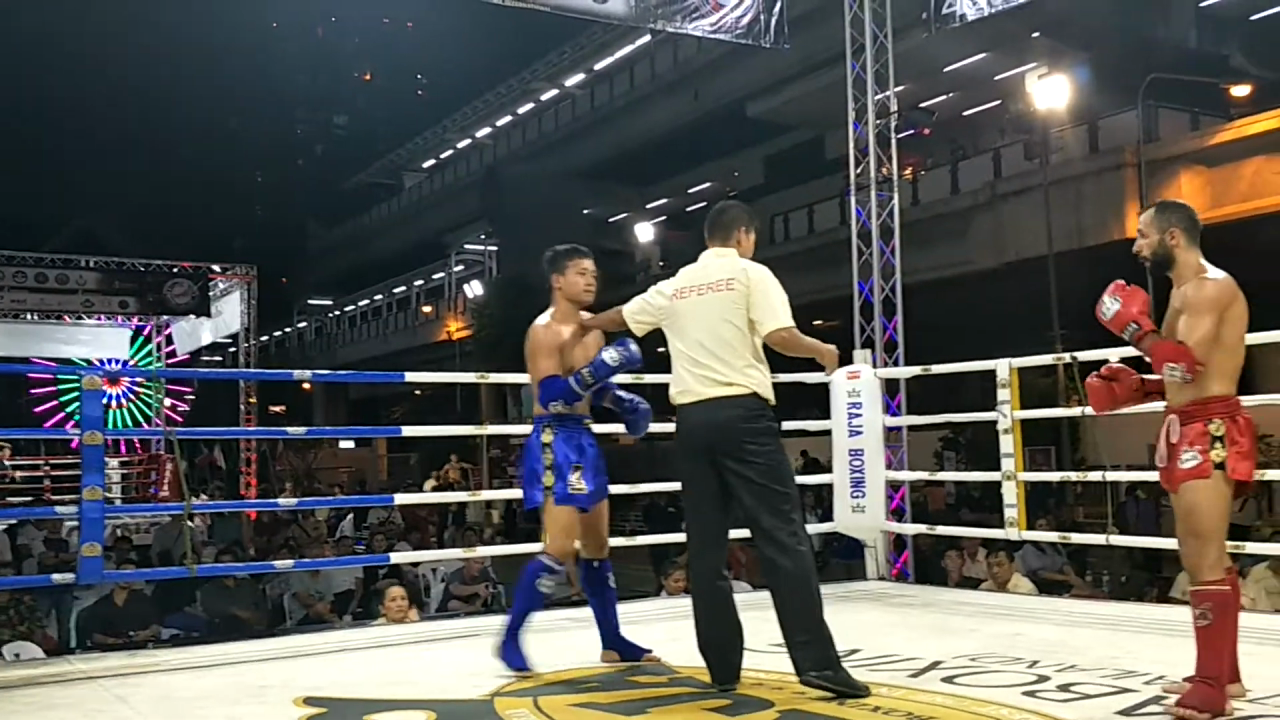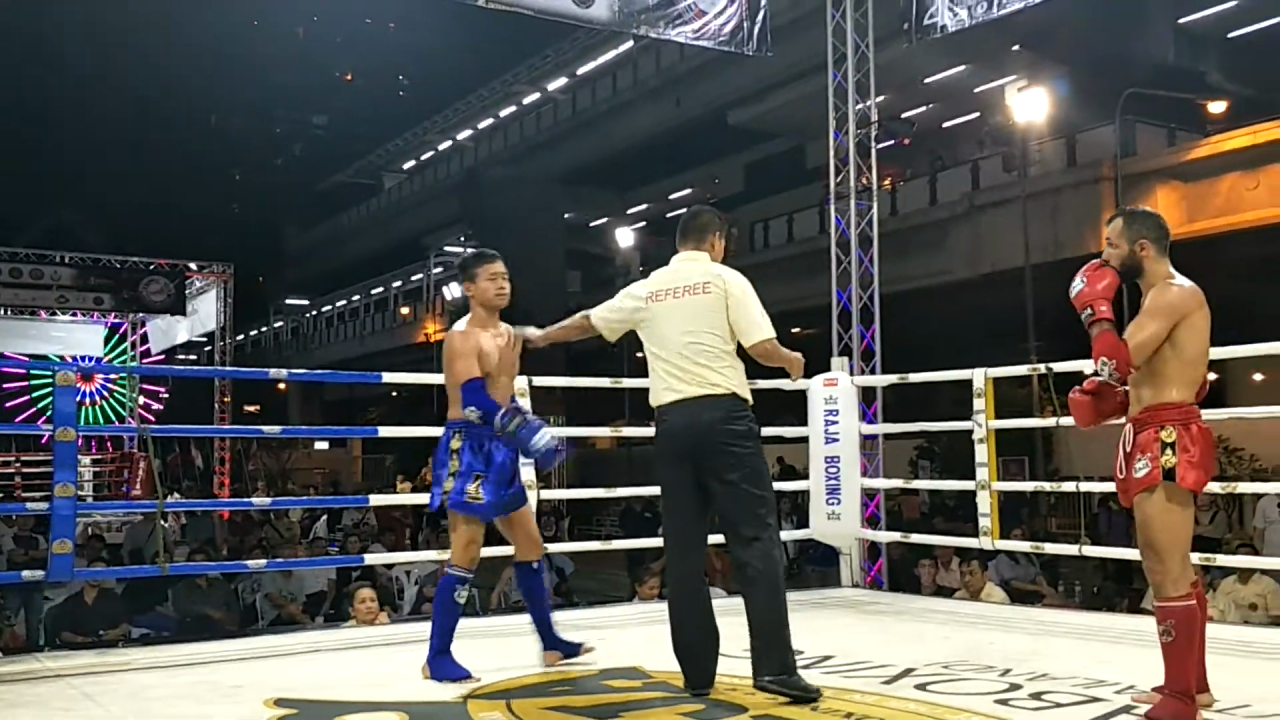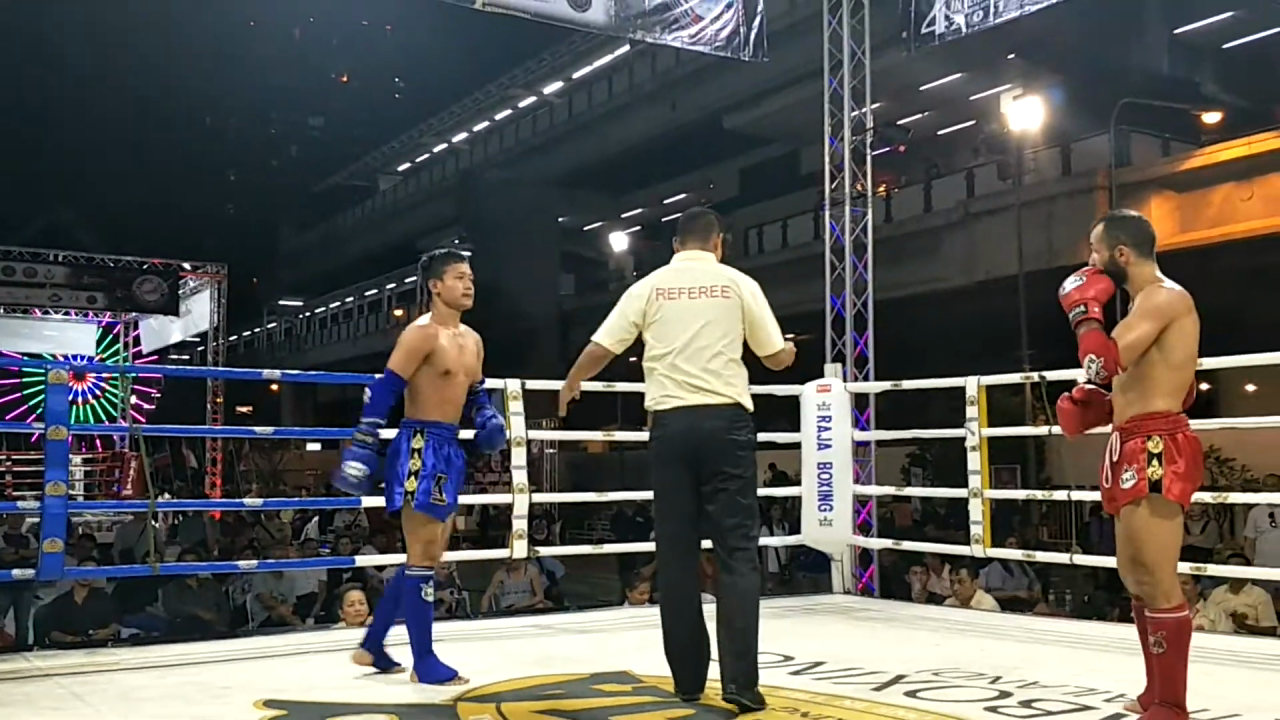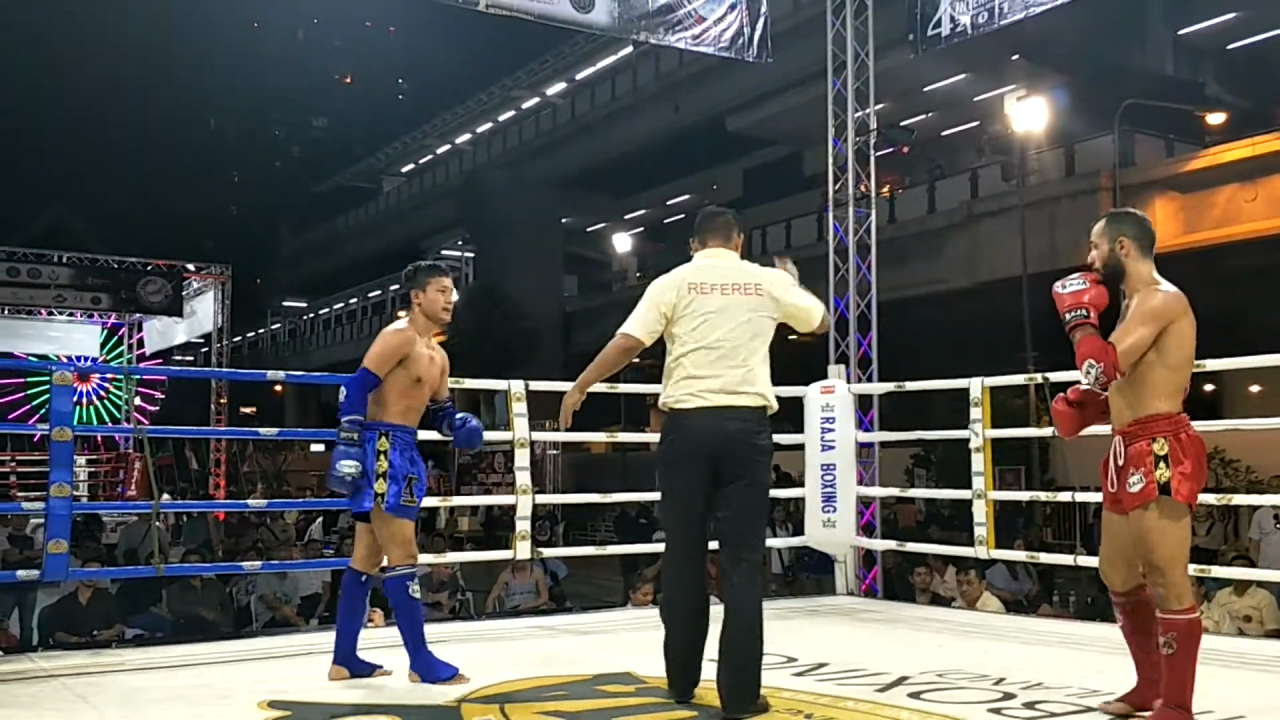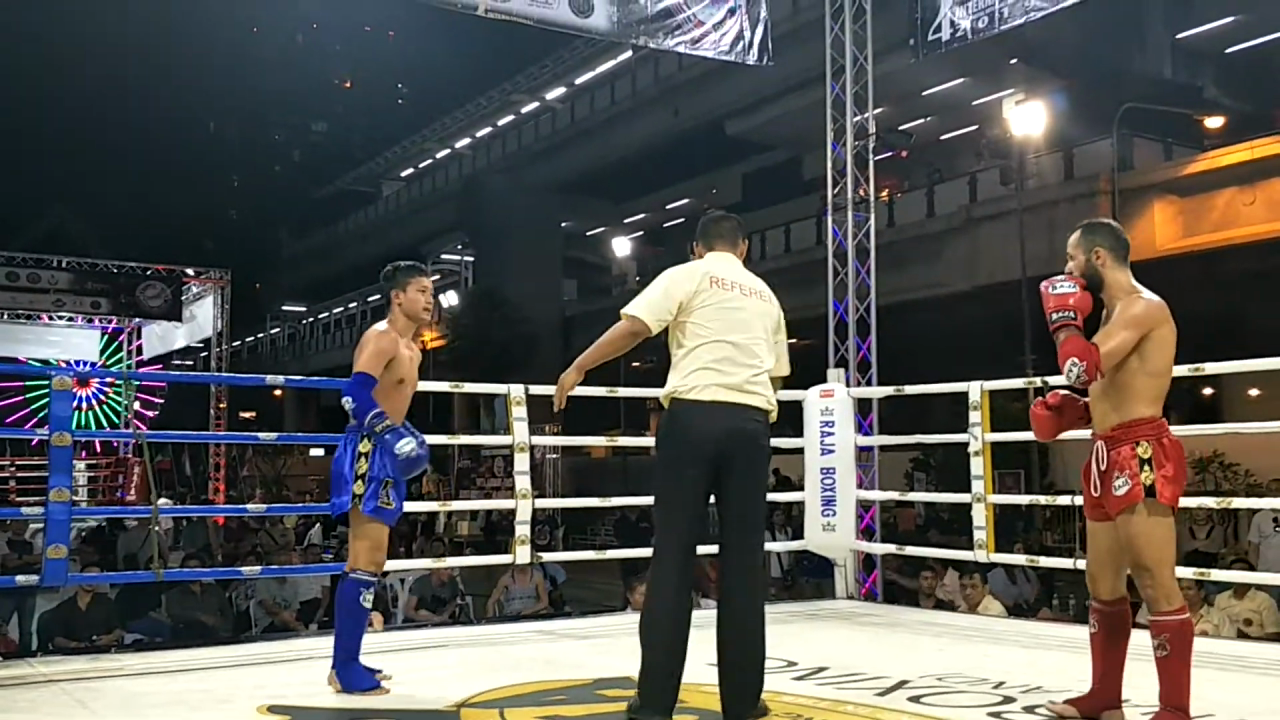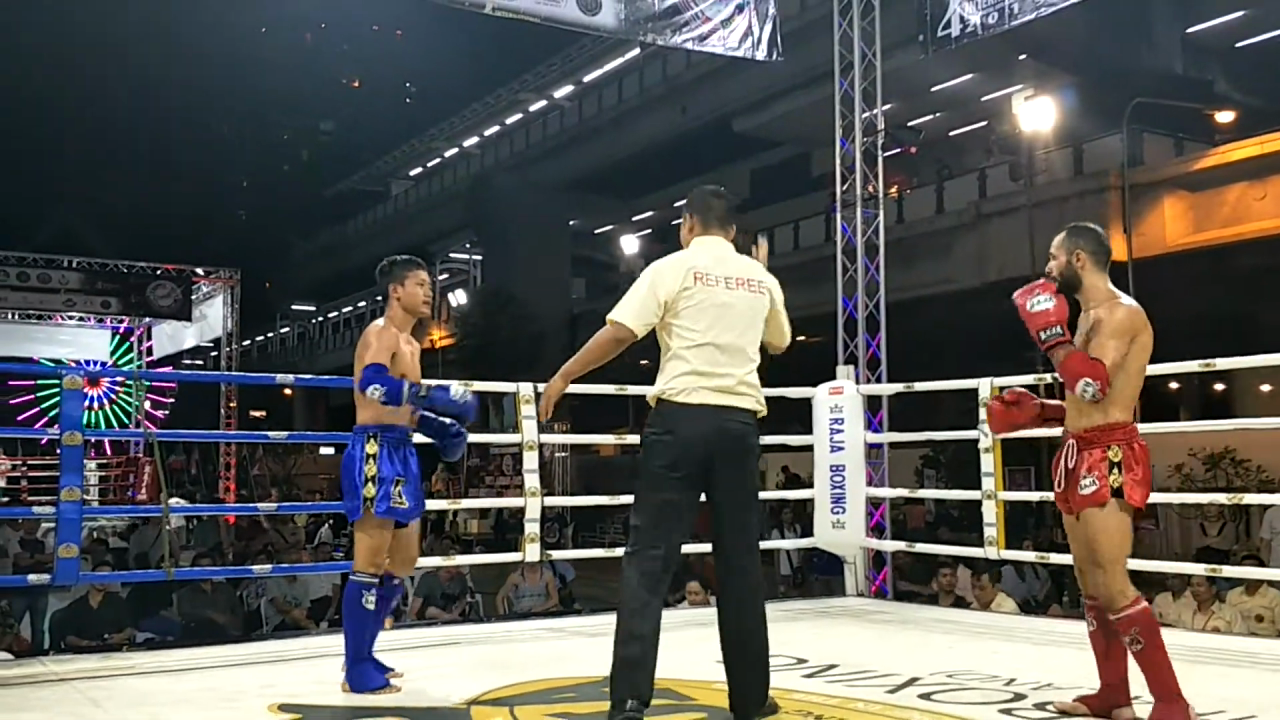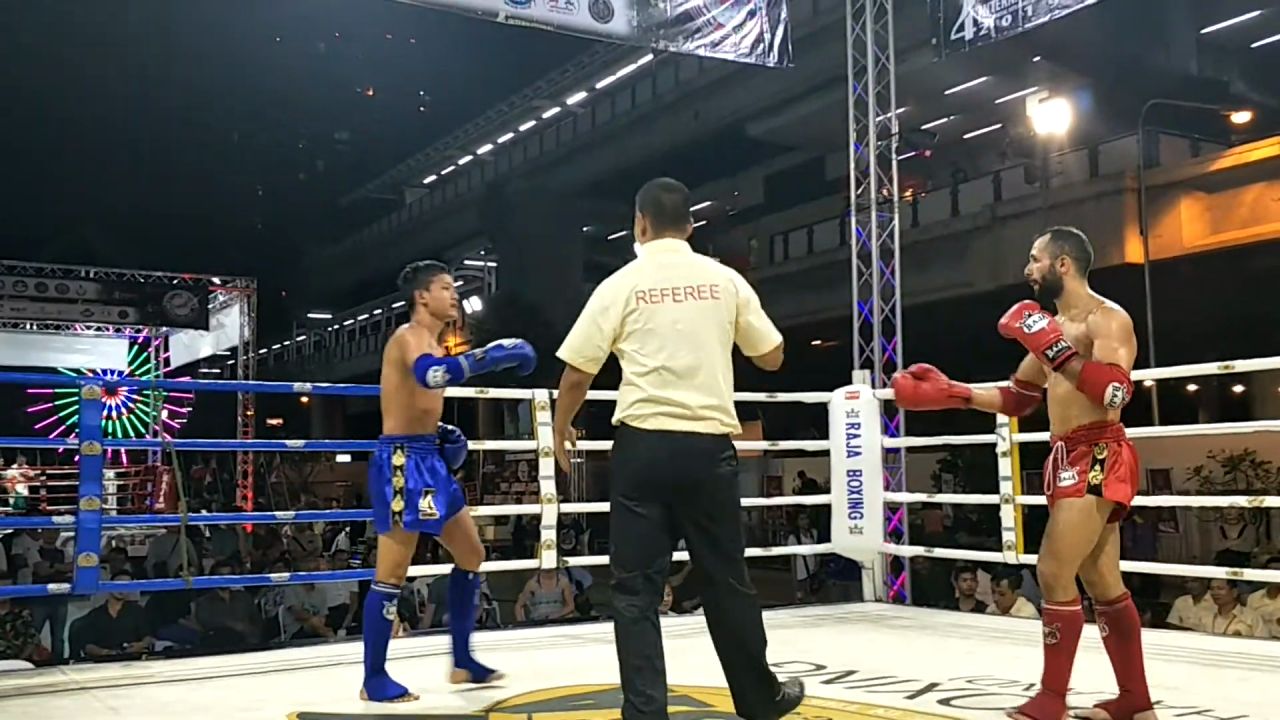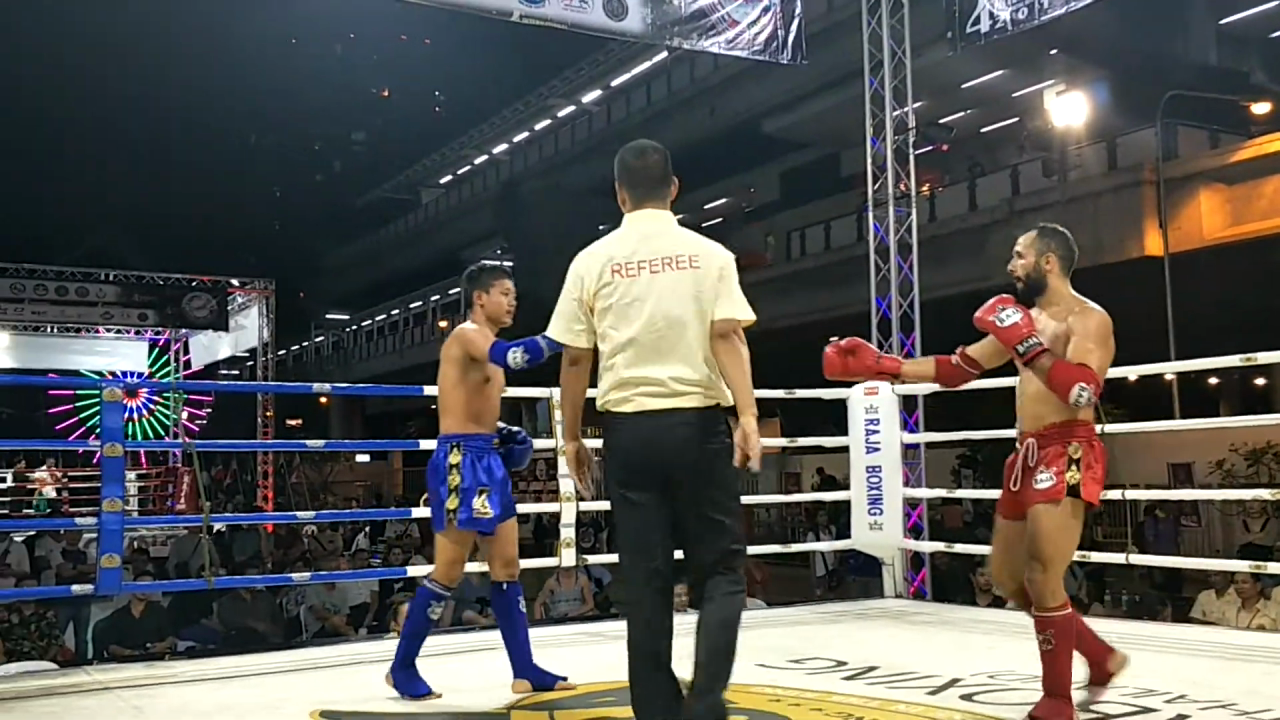
dt=0.3s
person 1, frame 1
left shoulder: (674, 287)
right shoulder: (750, 273)
left elbow: (624, 315)
right elbow: (779, 335)
left wrist: (587, 323)
right wrist: (821, 350)
left hip: (692, 418)
right hip: (742, 413)
left knee: (706, 545)
right knee: (782, 536)
left ankle: (723, 666)
right ankle: (816, 660)
person 1, frame 2
left shoulder: (646, 289)
right shoulder: (725, 280)
left elbow: (589, 321)
right elbow: (763, 348)
left wrist: (542, 336)
right wrist: (793, 361)
left hip: (673, 422)
right hip: (724, 414)
left knee: (683, 550)
right knee: (756, 538)
left ankle: (698, 672)
right ankle: (775, 665)
person 1, frame 3
left shoulder: (648, 288)
right shoulder: (737, 284)
left elbow: (600, 350)
right elbow: (778, 358)
left wrist: (570, 384)
right wrist: (790, 351)
left hip: (670, 426)
right hip: (725, 423)
left knee: (676, 554)
right knee: (737, 550)
left ankle: (689, 677)
right ankle: (738, 677)
person 1, frame 4
left shoulder: (674, 282)
right shoulder: (768, 282)
left elbow: (628, 343)
right elbow: (819, 319)
left wrist: (581, 385)
left hip: (688, 423)
right hip: (746, 424)
left knee: (683, 552)
right knee: (742, 558)
person 1, frame 5
left shoulder: (684, 275)
right shoulder: (765, 295)
left elbow: (633, 327)
right elbow: (779, 373)
left wrist: (577, 368)
left hip: (692, 417)
right hip: (750, 423)
left knee: (672, 556)
right knee: (743, 561)
person 1, frame 6
left shoulder: (673, 267)
right shoulder: (758, 278)
left elbow: (617, 333)
right elbow: (779, 342)
left wrist: (562, 377)
left hip: (679, 418)
right hip: (738, 423)
left knee: (649, 557)
right knee: (740, 564)
person 1, frame 7
left shoulder: (622, 284)
right shoulder: (726, 281)
left elbow: (578, 370)
right elbow: (772, 357)
left wrist: (560, 429)
right wrist: (738, 331)
left hip: (643, 445)
right hip: (708, 446)
left knee: (635, 588)
right knee: (727, 580)
person 1, frame 8
left shoulder: (593, 260)
right shoulder: (709, 253)
left elbow: (575, 359)
right elbow: (728, 335)
left wrist: (571, 437)
right wrist: (748, 415)
left hip: (629, 430)
right hip: (698, 424)
left knee: (646, 581)
right knee: (718, 570)
person 2, frame 1
left shoulder: (1209, 287)
right shoulder: (1184, 291)
left elbow: (1185, 367)
left wrist: (1133, 325)
right wrist: (1137, 387)
left hip: (1211, 433)
right hip: (1187, 433)
left knee: (1201, 557)
right knee: (1208, 557)
right ankle: (1225, 672)
person 2, frame 2
left shoulder: (1172, 293)
right shoulder: (1163, 296)
left elbow: (1116, 363)
left wrist: (1093, 307)
right wrist: (1121, 401)
left hip: (1167, 442)
right hip: (1153, 441)
left knee: (1166, 572)
right knee: (1170, 570)
person 2, frame 3
left shoulder: (1161, 297)
right shoulder: (1151, 301)
left elbow: (1102, 363)
left wrist: (1082, 308)
right wrist: (1107, 406)
left hip: (1154, 451)
right hip: (1135, 452)
left knee: (1157, 582)
right knee: (1137, 579)
person 2, frame 4
left shoulder: (1158, 299)
right shoulder: (1138, 302)
left elbow: (1099, 368)
left wrist: (1076, 313)
right wrist: (1098, 407)
left hip: (1158, 454)
right hip: (1130, 455)
left knee: (1167, 584)
right knee: (1117, 574)
person 2, frame 5
left shoulder: (1141, 306)
right shoulder: (1117, 312)
left elbow: (1080, 368)
left wrist: (1062, 315)
right wrist: (1080, 412)
left hip: (1140, 458)
right hip: (1109, 460)
left knee: (1156, 586)
right knee: (1102, 585)
person 2, frame 6
left shoulder: (1118, 313)
right shoulder: (1084, 317)
left elbow: (1090, 387)
left wrist: (1046, 328)
right wrist: (1038, 411)
left hip: (1110, 460)
right hip: (1077, 459)
left knee: (1109, 580)
right knee: (1095, 583)
person 2, frame 7
left shoulder: (1107, 318)
right shoulder: (1055, 324)
left elbow: (1115, 391)
right elbow: (1016, 398)
left wrist: (1053, 347)
right wrist: (953, 393)
left hip: (1098, 458)
right hip: (1070, 460)
left knee: (1054, 573)
right knee: (1103, 584)
person 2, frame 8
left shoulder: (1089, 318)
right shoulder: (1025, 318)
left elbow: (1081, 392)
right elbow: (956, 368)
left wrist: (1026, 341)
right wrist: (882, 365)
left hip: (1066, 457)
right hip: (1028, 456)
left knee: (1042, 579)
right knee: (1008, 576)
right ankle: (1100, 655)
person 3, frame 1
left shoulder: (593, 330)
right shoulder: (544, 331)
right elbow: (551, 397)
left wrist: (625, 403)
right wrist: (598, 368)
left hip: (584, 440)
right hip: (554, 442)
left knee: (598, 546)
right knee: (559, 547)
left ankle: (612, 641)
right ankle: (511, 639)
person 3, frame 2
left shoulder: (509, 335)
right shoulder: (463, 336)
right elbow: (475, 401)
left wrist: (527, 432)
right wrist: (525, 433)
left hip: (499, 450)
right hip: (467, 449)
left knee: (530, 548)
right knee: (464, 557)
left ankle: (550, 642)
right ankle: (438, 657)
person 3, frame 3
left shoulder: (472, 340)
right shoulder: (421, 334)
left elbow: (475, 392)
right elbow: (383, 391)
left wrist: (489, 418)
right wrist: (360, 449)
left hip: (449, 450)
right hip: (420, 447)
left knee: (424, 558)
right knee: (422, 560)
left ankle: (372, 645)
right ankle: (424, 660)
person 3, frame 4
left shoulder: (438, 356)
right shoulder: (398, 337)
left elbow: (439, 410)
right elbow: (356, 388)
left wrist: (462, 426)
right wrist: (347, 448)
left hip: (402, 451)
right hip: (381, 449)
left knee: (365, 560)
right knee: (403, 558)
left ankle: (344, 658)
right ankle: (420, 660)
person 3, frame 5
left shoulder: (412, 349)
right shoulder: (382, 337)
right elbow: (354, 393)
left wrist: (409, 439)
right wrist: (391, 436)
left hip: (383, 458)
right hip: (366, 453)
left knee: (361, 564)
right knee: (369, 563)
left ankle: (343, 663)
right ankle: (349, 669)
person 3, frame 6
left shoulder: (410, 344)
right shoulder: (380, 333)
right elbow: (373, 385)
left wrist: (434, 423)
right wrist: (434, 394)
left hip: (400, 454)
right hip: (374, 453)
left knee: (400, 566)
right knee: (370, 564)
left ankle: (363, 652)
right ankle: (357, 667)
person 3, frame 7
left shoulder: (432, 346)
right shoulder: (409, 337)
right elbow: (430, 375)
left wrist: (446, 434)
right wrist: (488, 355)
left hip: (430, 461)
right hip: (402, 461)
left knee: (471, 556)
right knee: (391, 574)
left ankle: (463, 660)
right ankle: (374, 677)
person 3, frame 8
left shoulder: (492, 350)
right shoulder: (467, 336)
right elbow: (512, 357)
left wrist: (510, 435)
left hip: (490, 461)
right hip: (460, 461)
left knee: (507, 570)
right knee: (448, 573)
left ankle: (524, 670)
right ankle: (403, 666)
